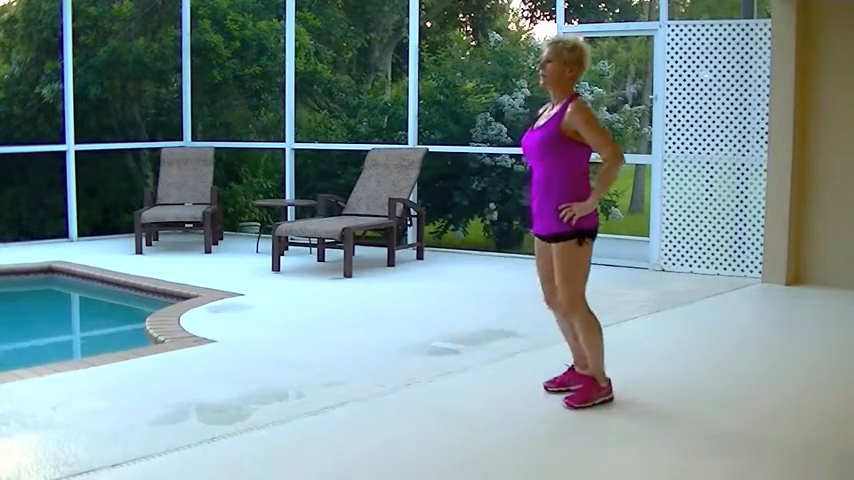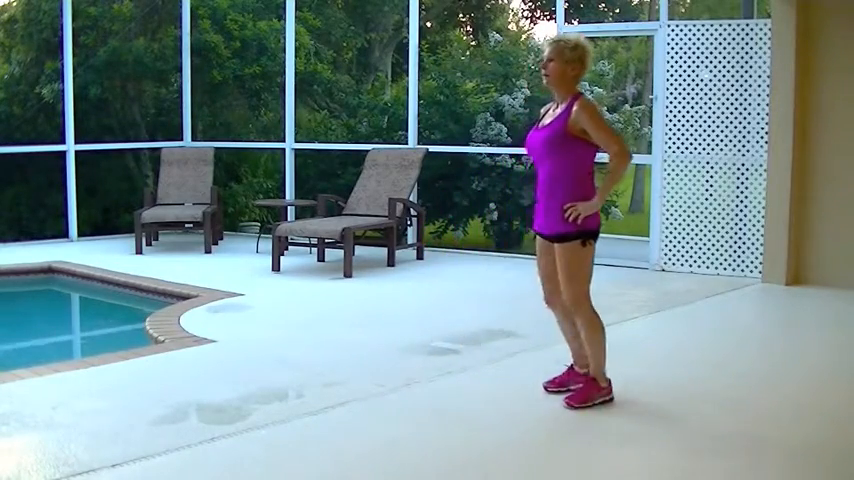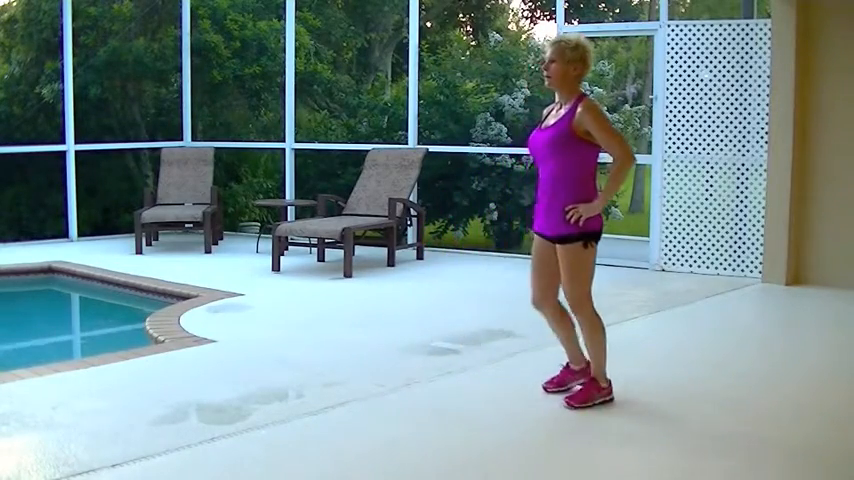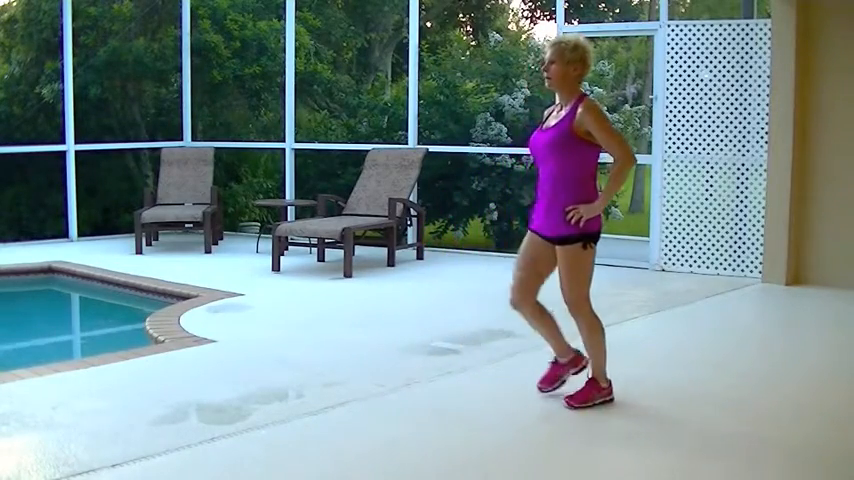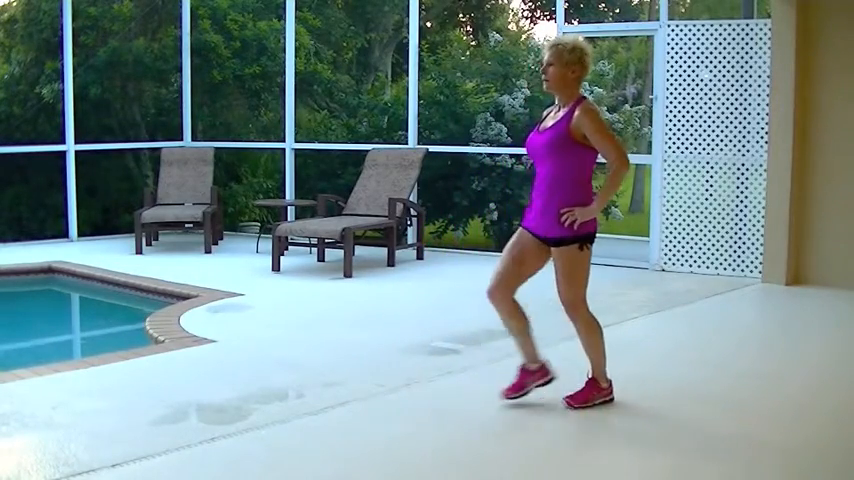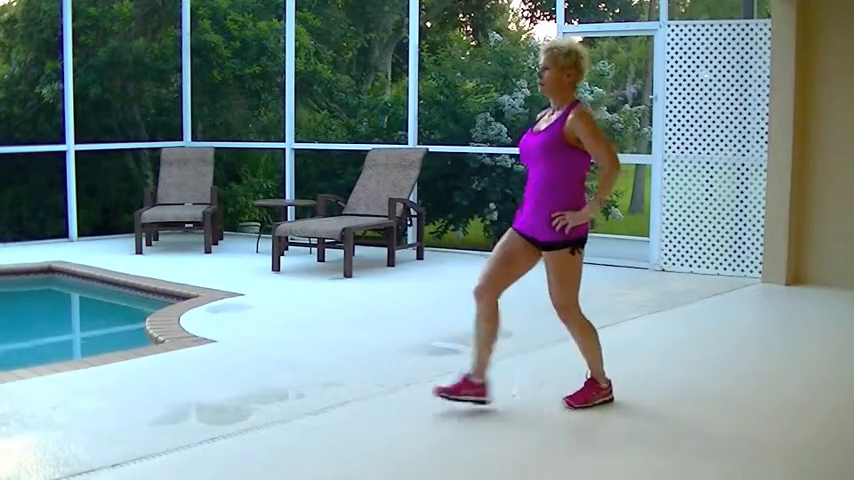
dt=0.1s
person 1, frame 1
left shoulder: (576, 110)
right shoulder: (546, 111)
left elbow: (613, 156)
left wrist: (591, 202)
left hip: (571, 222)
right hip: (544, 220)
left knee: (572, 303)
right knee: (555, 301)
left ankle: (600, 383)
right ankle: (581, 368)
person 1, frame 2
left shoulder: (582, 109)
right shoulder: (548, 110)
left elbow: (621, 154)
left wrist: (596, 201)
left hip: (574, 222)
right hip: (546, 220)
left knee: (577, 304)
right knee: (554, 300)
left ankle: (600, 382)
right ankle: (581, 368)
person 1, frame 3
left shoulder: (585, 111)
right shoulder: (550, 112)
left elbow: (625, 156)
left wrist: (598, 203)
left hip: (575, 223)
right hip: (546, 220)
left knee: (578, 303)
right knee: (542, 300)
left ankle: (599, 382)
right ankle: (578, 364)
person 1, frame 4
left shoulder: (586, 111)
right shoulder: (551, 112)
left elbow: (625, 157)
left wrist: (599, 204)
left hip: (574, 224)
right hip: (543, 221)
left knee: (577, 305)
right knee: (520, 298)
left ankle: (600, 383)
right ankle: (567, 357)
person 1, frame 5
left shoulder: (583, 114)
right shoulder: (549, 114)
left elbow: (619, 162)
left wrist: (594, 208)
left hip: (570, 225)
right hip: (537, 221)
left knee: (573, 306)
right knee: (498, 291)
left ankle: (600, 383)
right ankle: (534, 366)
person 1, frame 6
left shoulder: (577, 116)
right shoulder: (544, 117)
left elbow: (611, 165)
left wrist: (587, 212)
left hip: (560, 229)
right hip: (527, 224)
left knee: (566, 309)
right knee: (484, 292)
left ankle: (600, 383)
right ankle: (476, 381)
